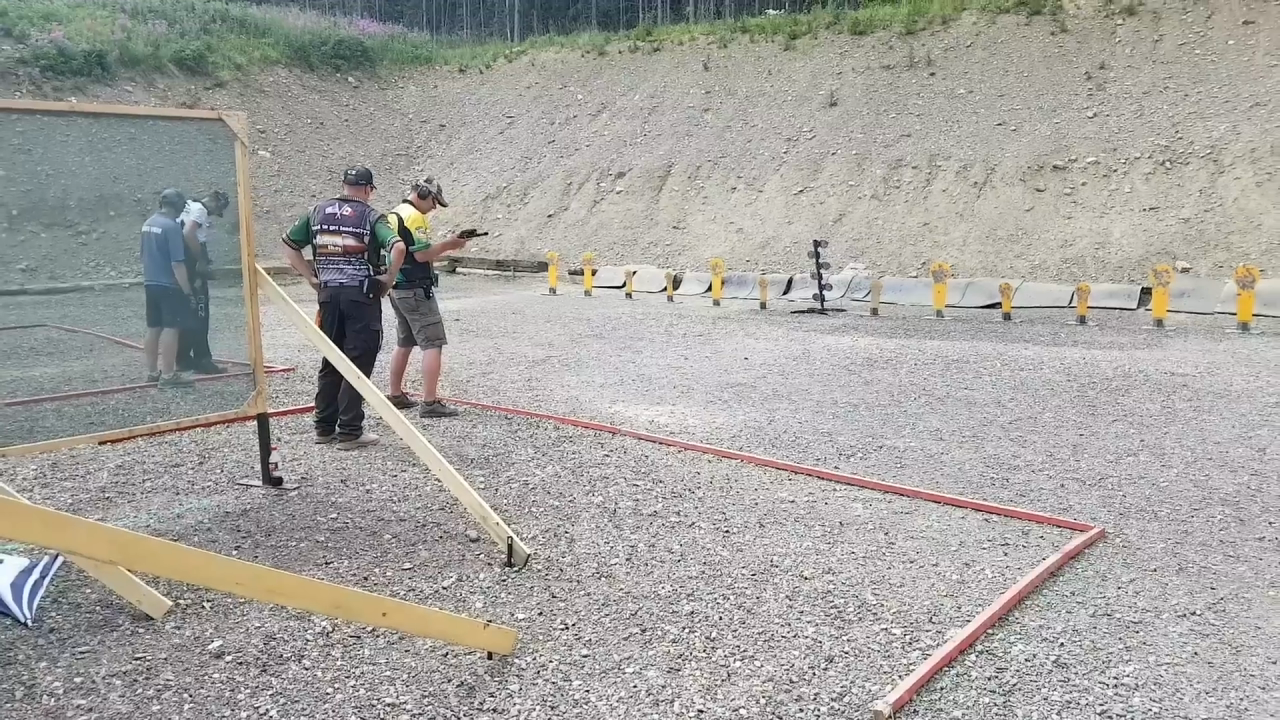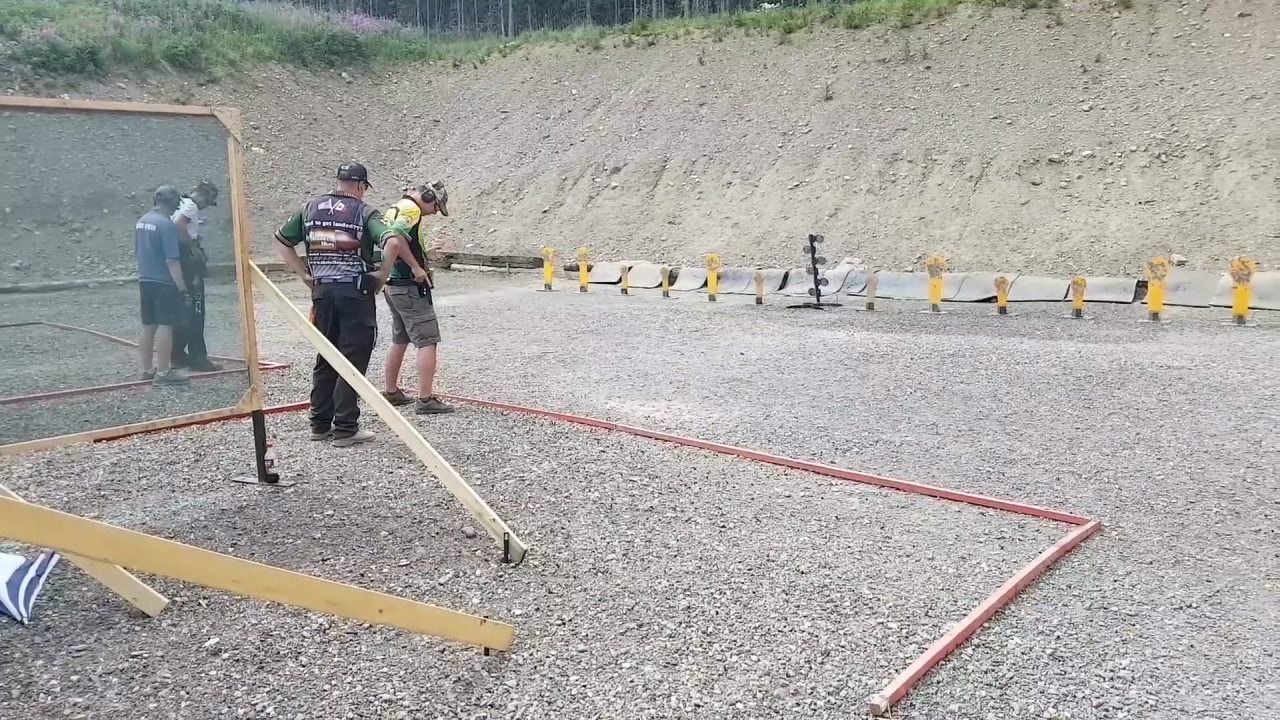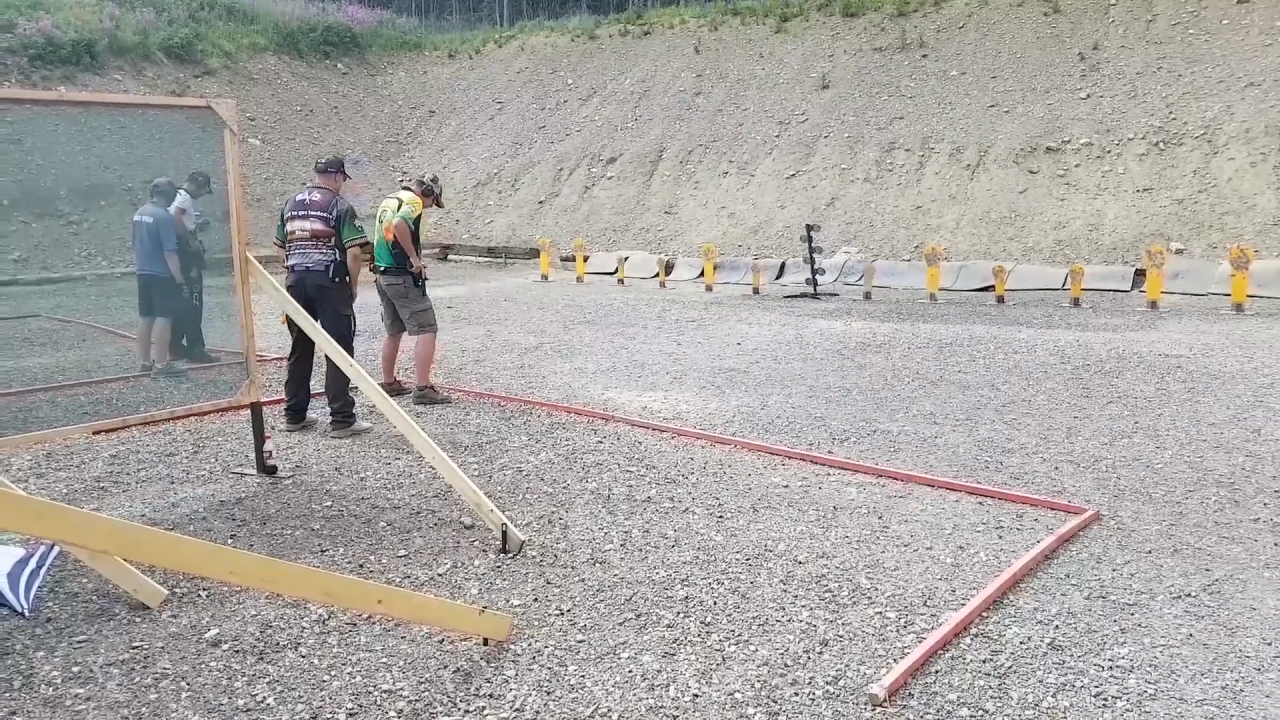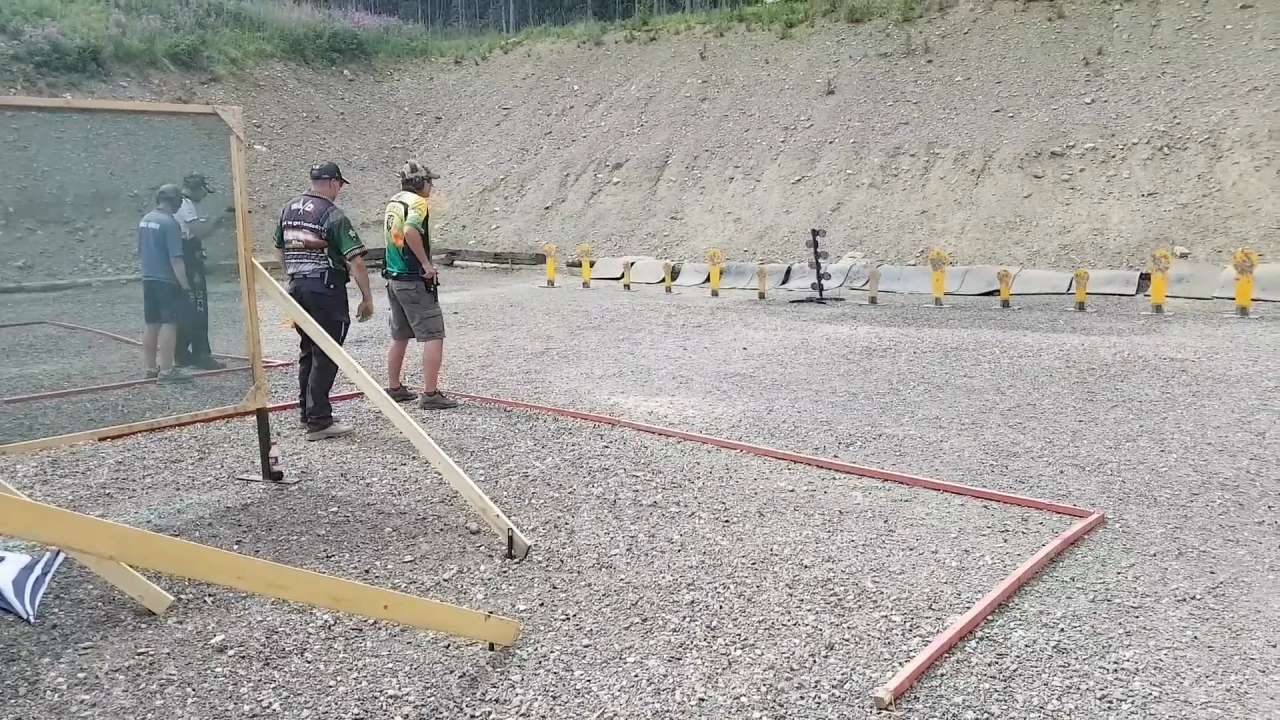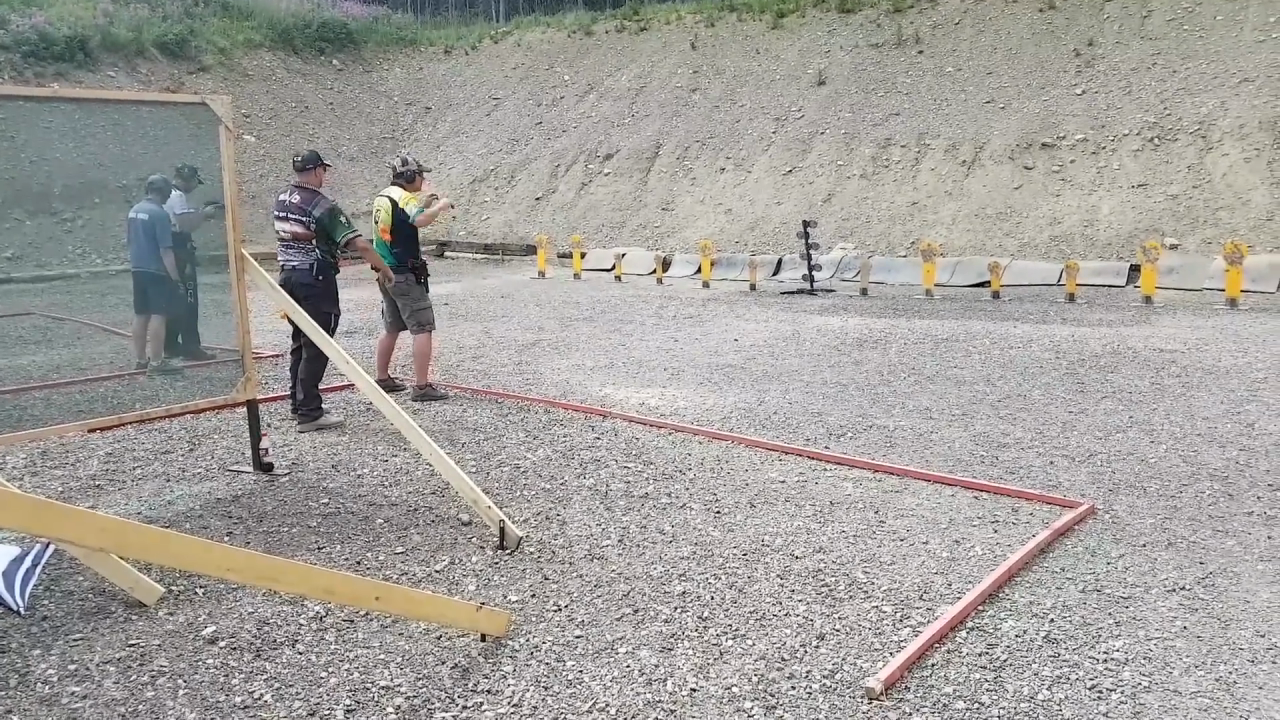
dt=1s
person 1, frame 1
left shoulder: (317, 212)
right shoulder: (370, 216)
left elbow: (288, 244)
left wrist: (310, 278)
right wrist: (388, 279)
left hip: (328, 293)
right hip: (361, 294)
left knee: (331, 361)
right knee: (358, 362)
left ankle: (324, 427)
right ankle: (349, 431)
person 1, frame 2
left shoulder: (310, 208)
right shoulder: (363, 211)
left elbow: (282, 240)
right elbow: (393, 242)
left wrist: (304, 274)
right wrist: (383, 274)
left hip: (322, 291)
right hip: (355, 292)
left knee: (326, 358)
right knee: (353, 359)
left ankle: (320, 424)
right ankle: (345, 428)
person 1, frame 3
left shoulder: (291, 203)
right shoulder: (340, 205)
left elbow: (281, 247)
right elbow: (354, 252)
right wrist: (353, 285)
left hip: (295, 281)
right hip: (328, 281)
left knee: (300, 348)
right knee: (339, 350)
left ankle: (295, 415)
right ankle: (342, 419)
person 1, frame 4
left shoulder: (289, 209)
right shoulder: (333, 216)
left elbow: (281, 250)
right elbow: (356, 262)
right wrist: (367, 299)
left hip: (297, 286)
right hip: (325, 289)
left knee: (308, 351)
right knee: (325, 356)
left ankle: (308, 412)
right ankle: (319, 422)
person 1, frame 5
left shoulder: (281, 199)
right shoulder: (322, 206)
right elbow: (359, 244)
right wrist: (384, 269)
left hip: (288, 276)
right hip: (315, 279)
left knee: (300, 343)
right knee: (316, 347)
left ankle: (299, 403)
right ankle: (309, 414)
person 2, frame 1
left shoulder: (394, 214)
right shoulder: (414, 216)
right elbow: (421, 254)
left wrist: (446, 246)
right wrist: (449, 243)
left hip: (398, 288)
right hip: (416, 290)
left knee: (404, 343)
right knee: (433, 344)
left ankle: (395, 395)
right ankle: (430, 403)
person 2, frame 2
left shoulder: (395, 208)
right shoulder: (411, 209)
left wrist: (423, 256)
right wrist: (416, 267)
left hip: (394, 285)
right hip: (410, 287)
left knee: (400, 340)
right knee: (427, 341)
left ankle: (391, 392)
right ankle: (425, 400)
person 2, frame 3
left shoulder: (389, 200)
right shoulder: (413, 200)
right elbow: (400, 224)
right wrist: (414, 257)
left hip: (384, 275)
right hip: (403, 277)
left knee: (393, 331)
right knee: (426, 330)
left ankle: (389, 383)
right ankle: (423, 388)
person 2, frame 4
left shoulder: (393, 203)
right shoulder: (417, 202)
right elbow: (410, 231)
right wrist: (426, 262)
left hip: (394, 279)
right hip: (414, 281)
left knee: (400, 336)
right knee: (433, 336)
left ankle: (394, 388)
right ankle: (431, 394)
person 2, frame 5
left shoulder: (383, 196)
right shoulder: (402, 196)
right elbow: (419, 220)
left wrist: (427, 202)
right wrist: (441, 205)
right hip: (406, 274)
left knee: (392, 328)
right knee: (422, 329)
left ankle: (382, 379)
right ankle: (422, 387)
person 3, frame 1
left shoulder: (147, 224)
right shoulder: (172, 227)
right elbow: (177, 263)
right wrist: (187, 291)
left hip: (150, 284)
right hip: (169, 286)
left knee: (153, 329)
right knee: (170, 329)
left ankle: (153, 372)
right ankle: (167, 375)
person 3, frame 2
left shoulder: (141, 221)
right shoulder: (166, 224)
left elbow: (138, 253)
right elbow: (171, 261)
right wrist: (183, 288)
left hip: (145, 281)
right hip: (163, 283)
left knee: (148, 326)
right knee: (165, 326)
left ankle: (147, 370)
right ankle: (163, 373)
person 3, frame 3
left shoulder: (139, 214)
right shoulder: (164, 217)
left elbow: (135, 245)
right elbow: (169, 252)
right wrist: (180, 280)
left hip: (143, 273)
right hip: (161, 276)
left knee: (145, 318)
right knee: (163, 319)
left ankle: (145, 362)
right ankle: (161, 365)
person 3, frame 4
left shoulder: (145, 220)
right shoulder: (170, 223)
left elbow: (140, 252)
right elbow: (176, 259)
right wrist: (185, 286)
left hip: (149, 280)
right hip: (167, 282)
left knee: (151, 325)
right knee: (168, 325)
left ankle: (151, 369)
right ankle: (167, 372)
person 3, frame 5
left shoulder: (133, 211)
right shoulder: (159, 214)
left elbow: (129, 242)
right elbow: (165, 250)
right wrist: (175, 277)
left hip: (138, 271)
right hip: (156, 273)
left knee: (140, 316)
right knee: (158, 316)
left ankle: (141, 360)
right ankle: (156, 363)
person 4, frame 1
left shoulder: (188, 207)
right shoulder: (200, 210)
left elbow: (183, 233)
right elbow: (188, 234)
right wrist: (201, 260)
right hip: (193, 267)
right knee: (199, 314)
left ankle: (183, 358)
right ankle: (202, 360)
person 4, frame 2
left shoulder: (181, 204)
right shoulder: (190, 206)
right elbow: (178, 225)
right wrist: (194, 247)
left hip: (177, 262)
right hip: (188, 262)
right knee: (195, 310)
left ankle: (178, 355)
right ankle: (197, 357)
person 4, frame 3
left shoulder: (178, 196)
right shoulder: (185, 198)
right elbow: (175, 218)
left wrist: (195, 224)
right wrist: (192, 239)
left hip: (179, 255)
right hip: (186, 255)
left knee: (180, 302)
right knee: (192, 303)
left ankle: (176, 347)
right ankle: (195, 349)
person 4, frame 4
left shoulder: (179, 204)
right shoulder: (187, 205)
right elbow: (200, 232)
left wrist: (215, 222)
right wrist: (217, 221)
left hip: (182, 264)
right hip: (190, 263)
right knee: (198, 310)
left ankle: (182, 354)
right ankle: (201, 356)
person 4, frame 5
left shoulder: (168, 195)
right shoulder: (178, 196)
right elbow: (188, 226)
left wrist: (201, 213)
right wrist: (204, 214)
left hip: (171, 254)
right hip: (180, 255)
right knee: (188, 301)
left ankle: (171, 345)
right ankle: (191, 347)
